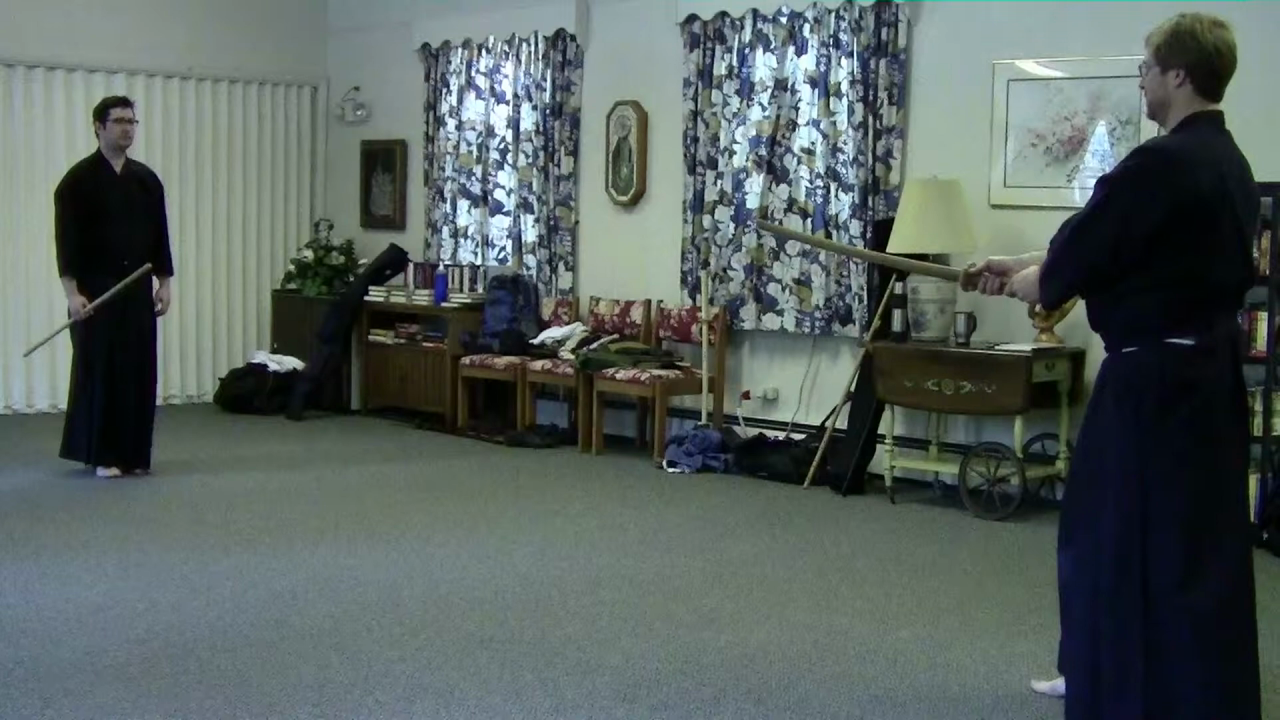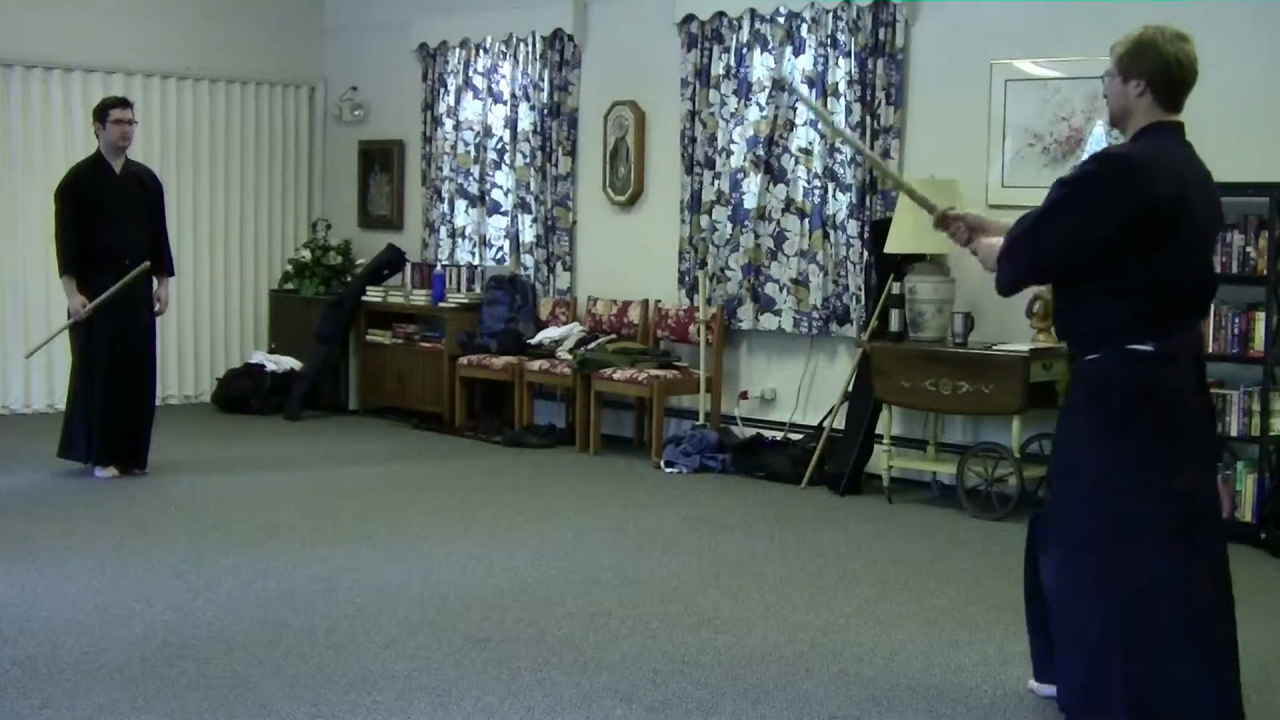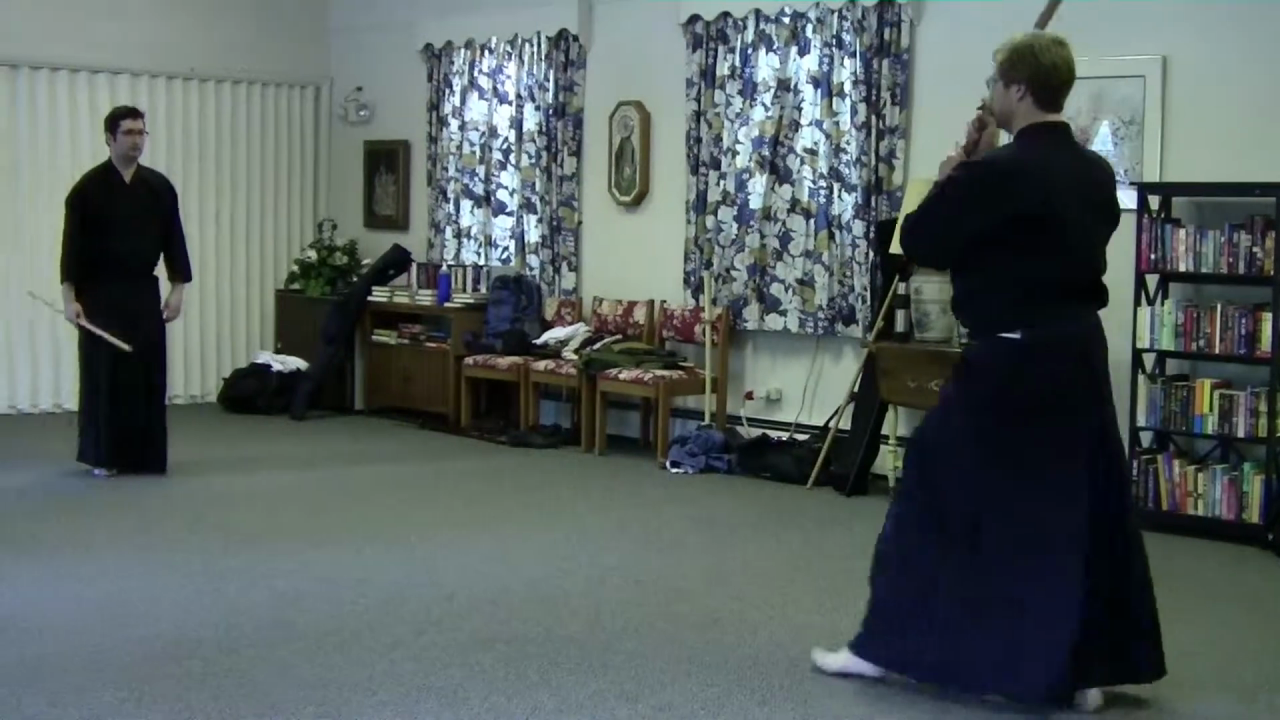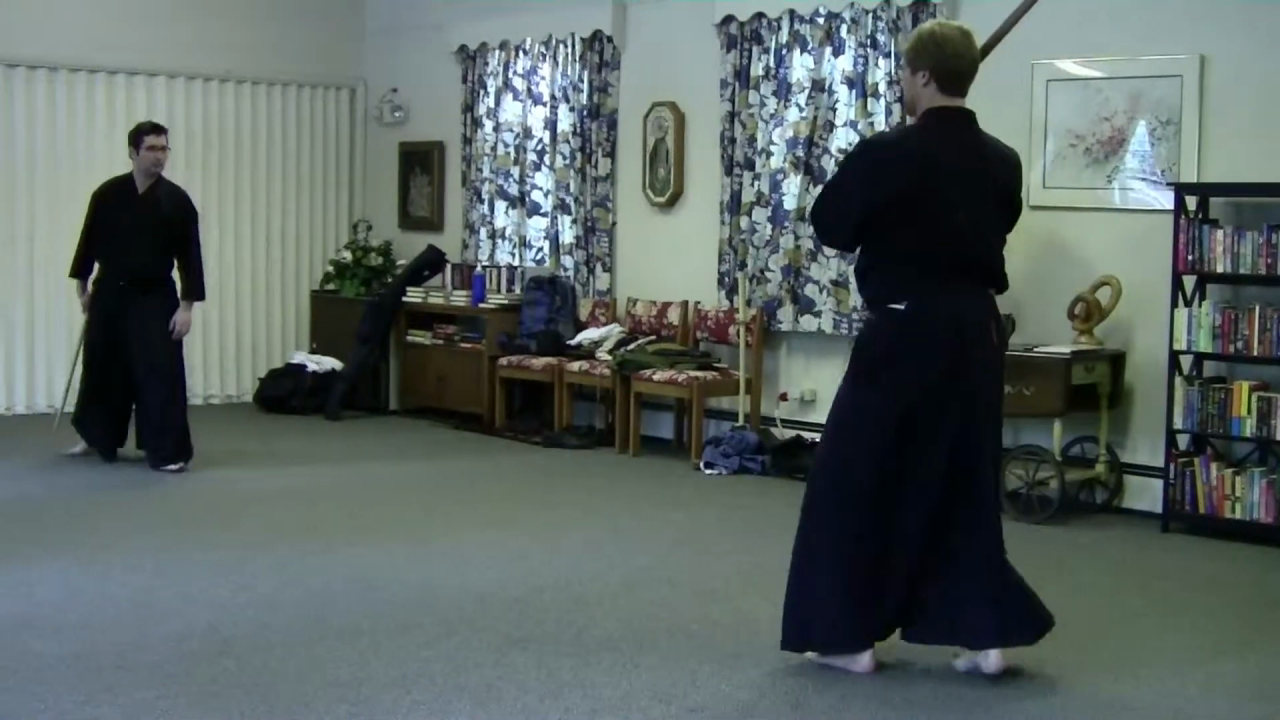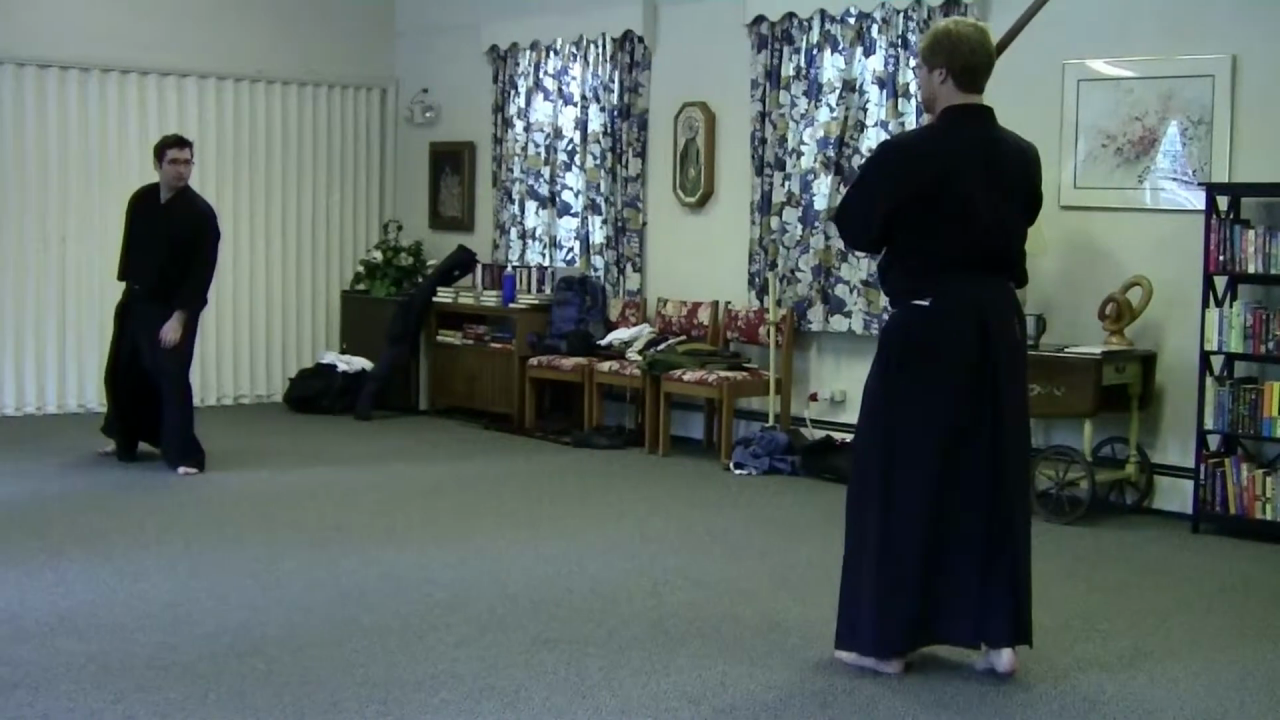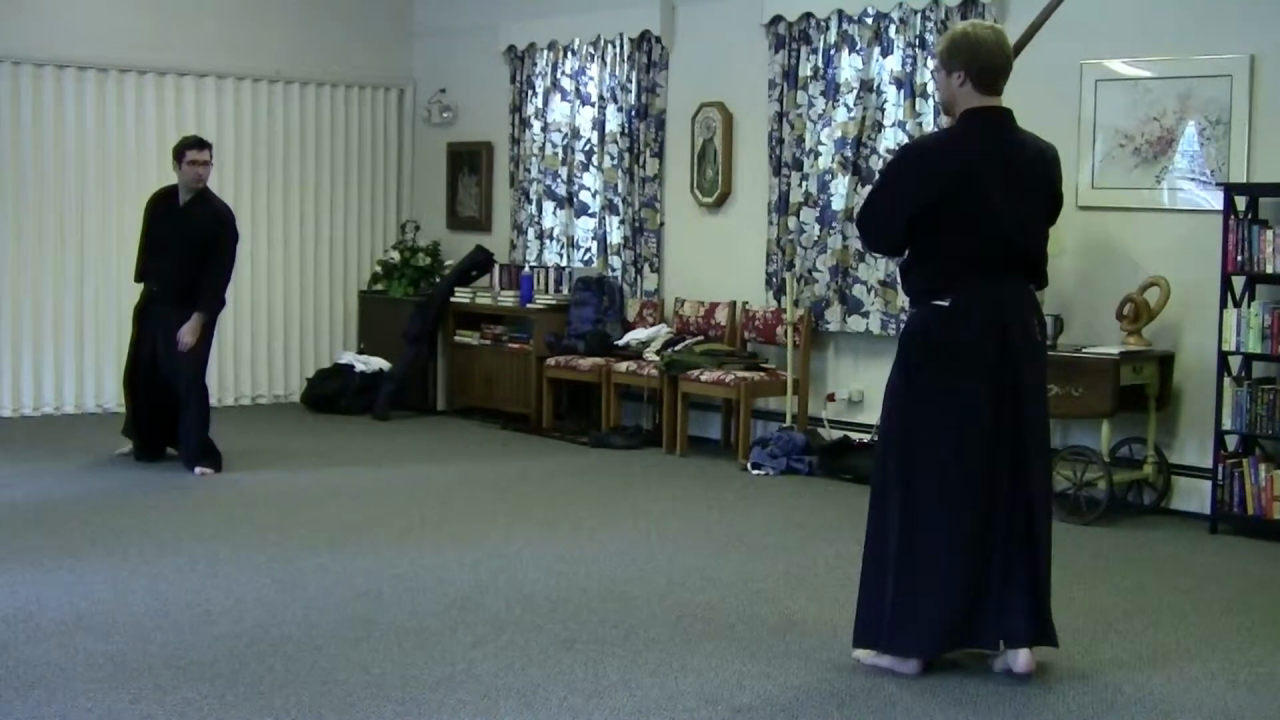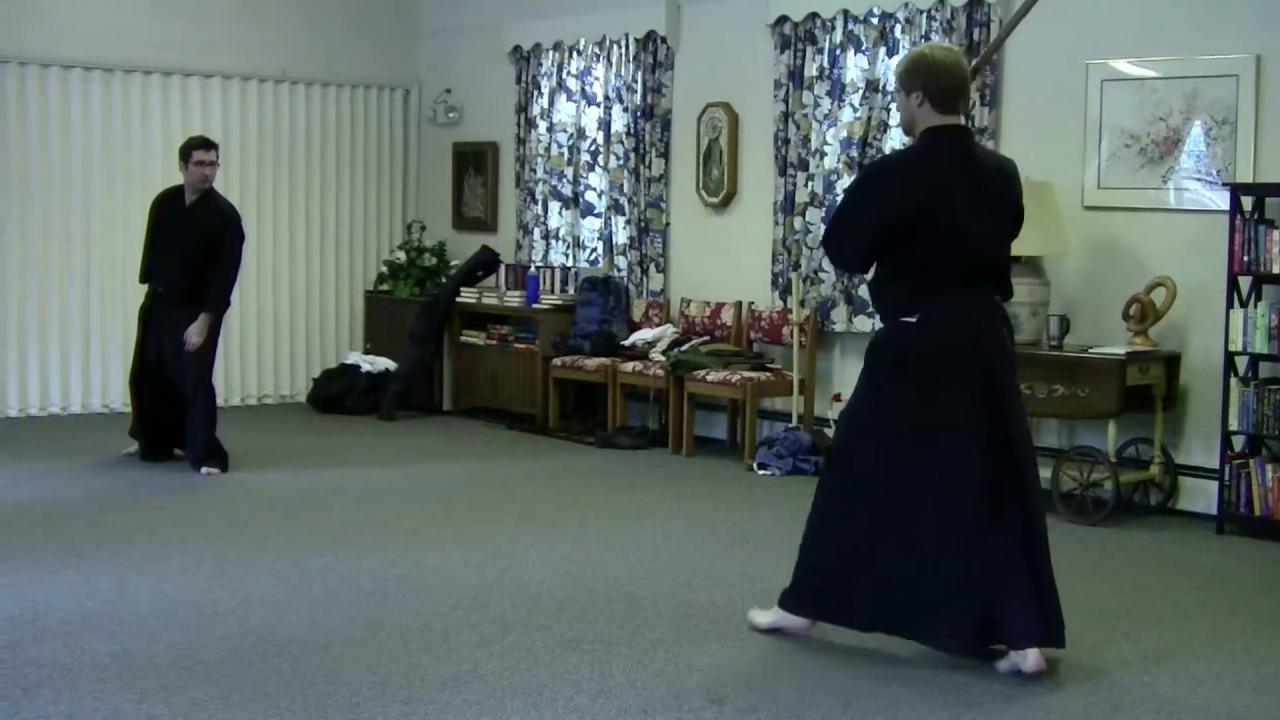
dt=0.5s
person 1, frame 1
left shoulder: (1165, 163)
right shoulder: (1227, 162)
left elbow: (1089, 248)
right elbow: (1113, 241)
left wrist: (1033, 281)
right wrist: (1025, 263)
left hip: (1159, 375)
right hip: (1201, 368)
left knee: (1147, 537)
right knee: (1152, 530)
person 1, frame 2
left shoulder: (1123, 170)
right shoulder: (1189, 173)
left elbow: (1038, 250)
left wrist: (988, 248)
right wrist: (994, 228)
left hip: (1126, 380)
right hip: (1166, 373)
left knee: (1135, 544)
right knee: (1082, 527)
person 1, frame 3
left shoulder: (995, 174)
right shoulder: (1094, 173)
left elbow: (921, 243)
left wrist: (950, 187)
left hip: (1012, 358)
right hip: (1078, 352)
left knee: (939, 489)
right knee: (1082, 506)
left ankle: (892, 645)
right ankle: (1087, 667)
person 1, frame 4
left shoulder: (885, 155)
right shoulder: (1003, 162)
left elbow: (831, 225)
left hip: (905, 331)
right hip: (975, 331)
left knee: (856, 479)
right knee: (965, 483)
left ankle: (845, 635)
right ankle: (989, 633)
person 1, frame 5
left shoulder: (907, 154)
right shoulder: (1021, 157)
left elbow: (855, 229)
left hip: (926, 326)
right hip: (997, 326)
left knee: (898, 477)
right knee: (994, 478)
left ankle: (882, 637)
right ankle: (998, 635)
person 1, frame 6
left shoulder: (928, 157)
right shoulder: (1042, 158)
left elbow: (876, 232)
left hip: (947, 328)
right hip: (1017, 327)
left knee: (922, 477)
right knee: (1014, 477)
left ankle: (904, 636)
right ankle: (1017, 635)
person 1, frame 7
left shoulder: (893, 176)
right shoulder: (1001, 172)
left elbow: (843, 249)
left hip: (918, 341)
right hip: (986, 338)
left knee: (861, 467)
right knee: (1001, 480)
left ankle: (807, 603)
right ankle: (1028, 634)
person 2, frame 1
left shoulder: (147, 179)
right shoulder: (79, 179)
left elbow: (159, 234)
right elbow: (67, 239)
left wrist: (164, 282)
right wrist: (72, 292)
left hip: (137, 289)
right hip: (95, 289)
left knee: (138, 370)
right knee: (97, 370)
left ankle: (132, 452)
right ankle: (101, 453)
person 2, frame 2
left shoulder: (145, 179)
right shoulder: (79, 179)
left elbow: (158, 234)
right elbow: (66, 239)
left wrist: (163, 282)
right wrist: (72, 291)
left hip: (137, 289)
right hip: (94, 290)
left knee: (137, 370)
right knee: (97, 370)
left ankle: (129, 453)
right ankle: (100, 454)
person 2, frame 3
left shoulder: (159, 186)
right shoulder: (89, 187)
left elbow: (173, 239)
right elbow: (73, 244)
left wrist: (177, 288)
right wrist: (70, 297)
left hip: (143, 292)
right hip: (99, 293)
left knee: (146, 372)
right knee: (101, 373)
left ankle: (138, 454)
right ankle: (101, 454)
person 2, frame 4
left shoulder: (177, 200)
right shoulder: (108, 194)
left elbow: (189, 256)
right elbow: (88, 242)
left wrist: (187, 306)
right wrist: (82, 286)
left hip: (154, 300)
right hip: (109, 296)
left knee: (162, 372)
right knee: (101, 367)
left ankle: (166, 451)
right ankle: (96, 436)
person 2, frame 5
left shoulder: (200, 213)
right shoulder: (140, 200)
left elbow: (201, 272)
right elbow: (131, 248)
left wrist: (179, 318)
right wrist: (131, 287)
left hip: (173, 307)
right hip: (135, 301)
left knee: (172, 375)
right knee: (123, 372)
left ankle: (184, 454)
right ankle: (126, 439)
person 2, frame 6
left shoulder: (219, 215)
right shoulder: (159, 202)
left elbow: (219, 274)
right elbow: (147, 250)
left wrist: (197, 321)
right wrist: (149, 289)
left hip: (191, 310)
right hip: (154, 303)
left knee: (188, 378)
right knee: (142, 375)
left ankle: (200, 455)
right ankle: (147, 442)
person 2, frame 7
left shoulder: (224, 215)
right shoulder: (164, 202)
left elbow: (225, 274)
right elbow: (152, 250)
left wrist: (204, 320)
right wrist: (152, 290)
left hip: (197, 310)
right hip: (159, 304)
left knee: (195, 379)
right knee: (148, 375)
left ankle: (207, 455)
right ankle: (153, 442)
